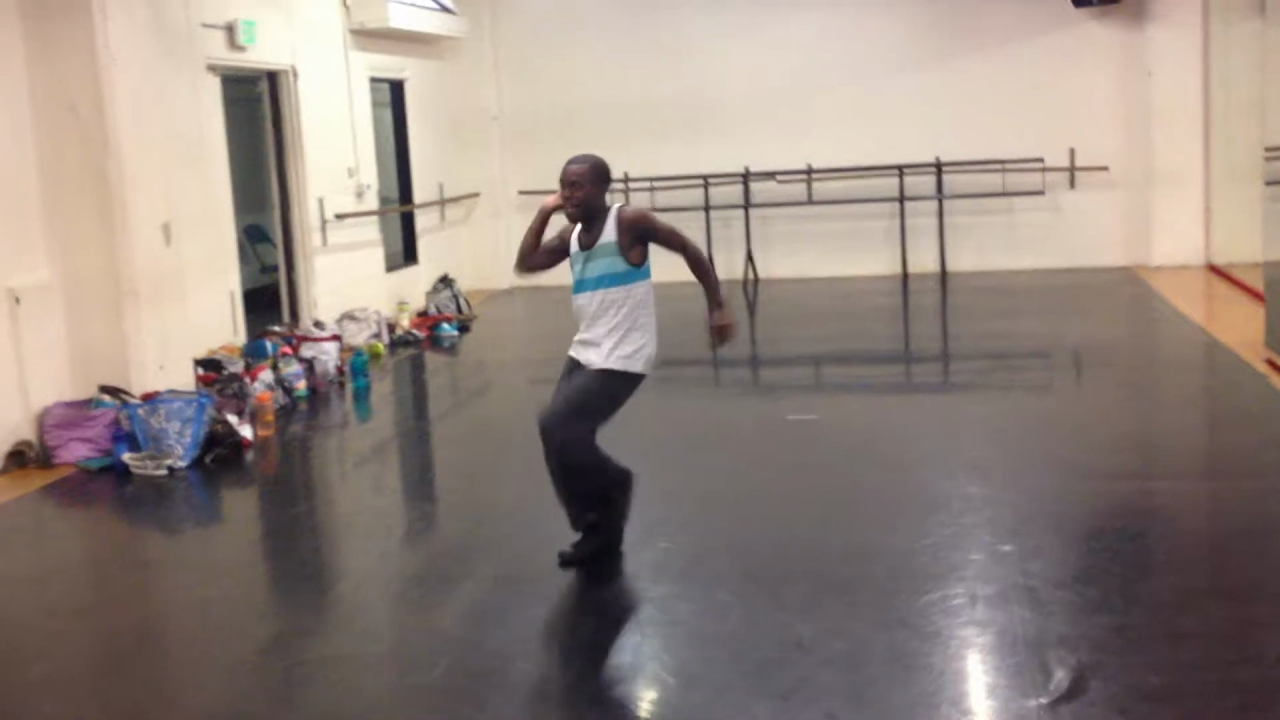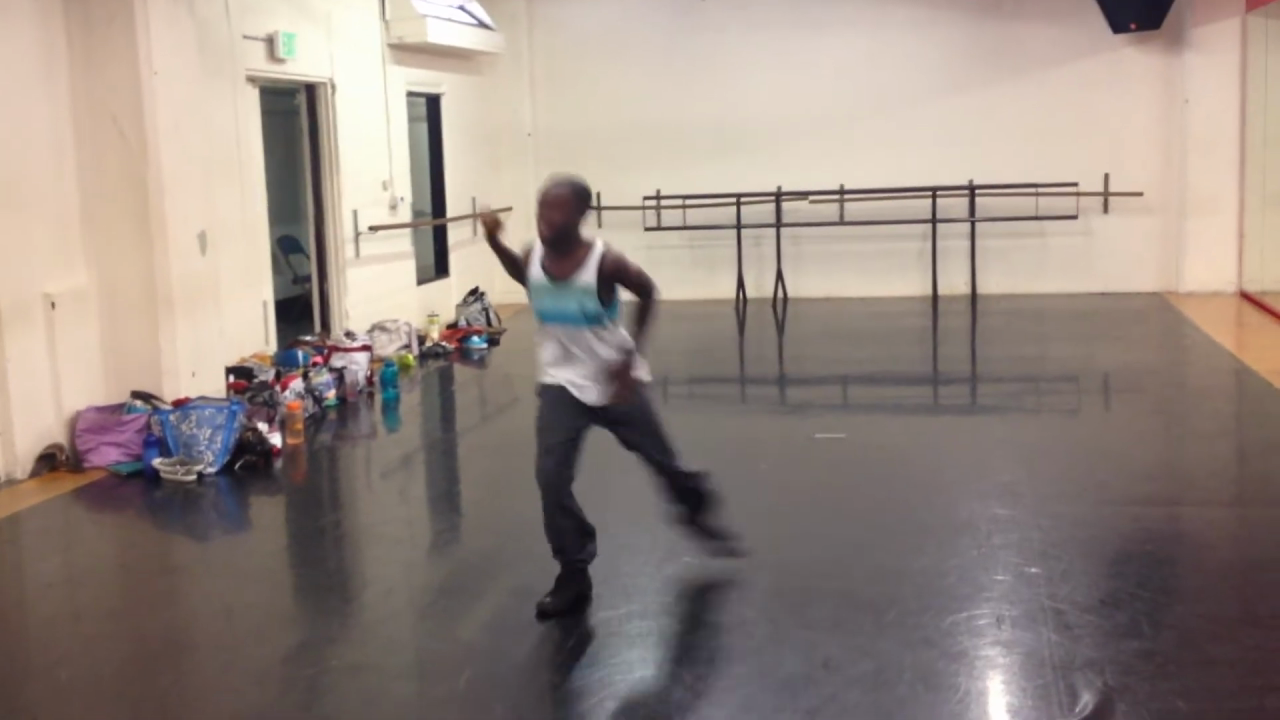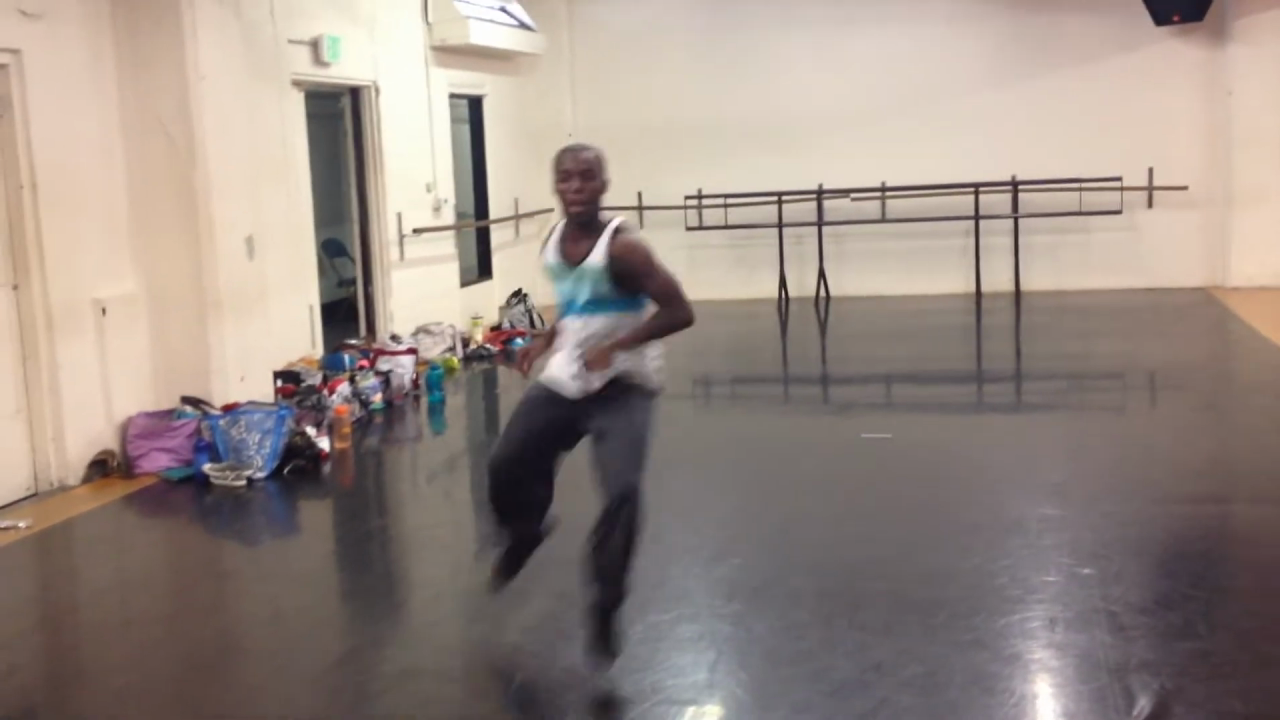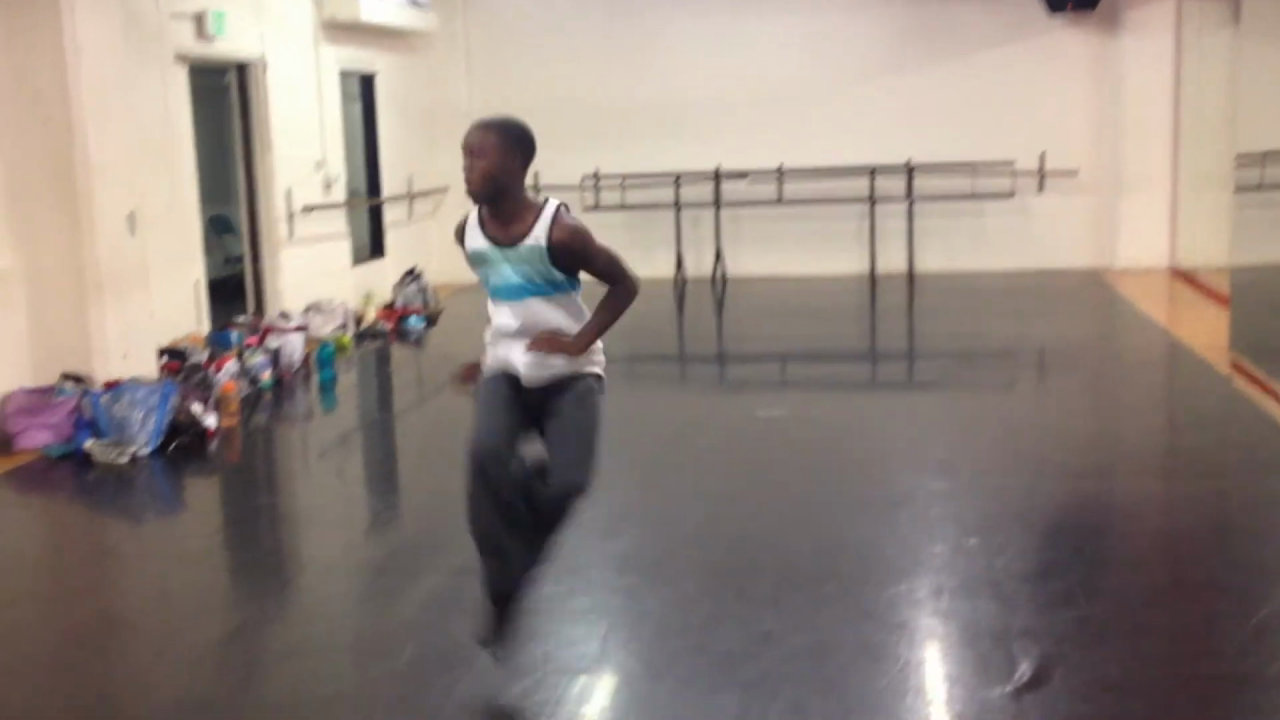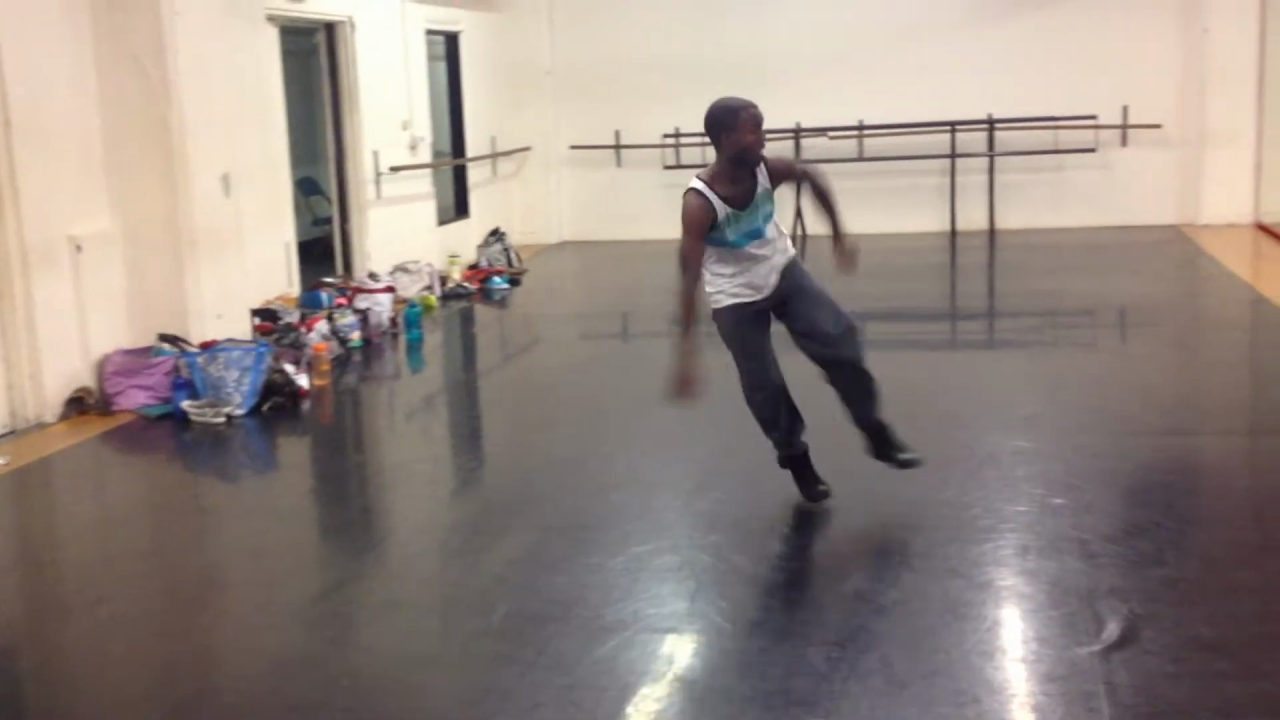
dt=1s
person 1, frame 1
left shoulder: (631, 221)
right shoulder: (572, 234)
left elbow: (690, 251)
right elbow: (525, 266)
left wrist: (717, 306)
right wrist: (545, 212)
left hip: (622, 358)
right hip: (584, 354)
left knee: (557, 428)
right knee: (556, 435)
left ankle: (613, 485)
right ankle: (601, 530)
person 1, frame 2
left shoulder: (605, 261)
right shoulder: (532, 256)
left elbow: (647, 293)
left wrist: (629, 363)
right wrist: (495, 242)
left hip: (615, 379)
right hip: (561, 383)
left knee: (663, 462)
right knee: (552, 476)
left ankle: (699, 512)
right ankle: (573, 575)
person 1, frame 3
left shoulder: (625, 247)
right shoulder: (555, 240)
left elbow: (681, 312)
left wrist: (616, 344)
right wrist: (547, 338)
left hip: (621, 384)
right hip: (564, 380)
left knee: (622, 488)
right knee: (508, 466)
left ankle: (605, 610)
right ankle: (523, 534)
person 1, frame 4
left shoulder: (561, 229)
right shoulder: (467, 230)
left elbow: (625, 285)
left wrist: (582, 339)
right wrist: (488, 355)
left hip: (570, 372)
right hip: (506, 371)
left knee: (563, 480)
right knee: (486, 456)
left ankle: (520, 561)
right ankle: (503, 589)
person 1, frame 5
left shoulder: (769, 167)
right shoulder: (698, 202)
left elbow: (812, 178)
right elbow: (688, 278)
left wrist: (839, 235)
right wrist: (686, 353)
left hip: (780, 270)
right hip: (733, 294)
left knee: (837, 338)
right knee: (763, 385)
left ankle: (876, 433)
right ankle: (796, 460)
